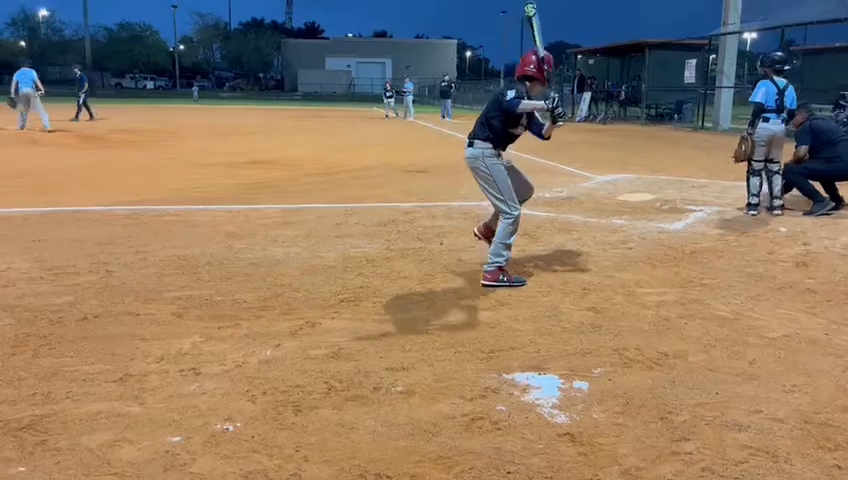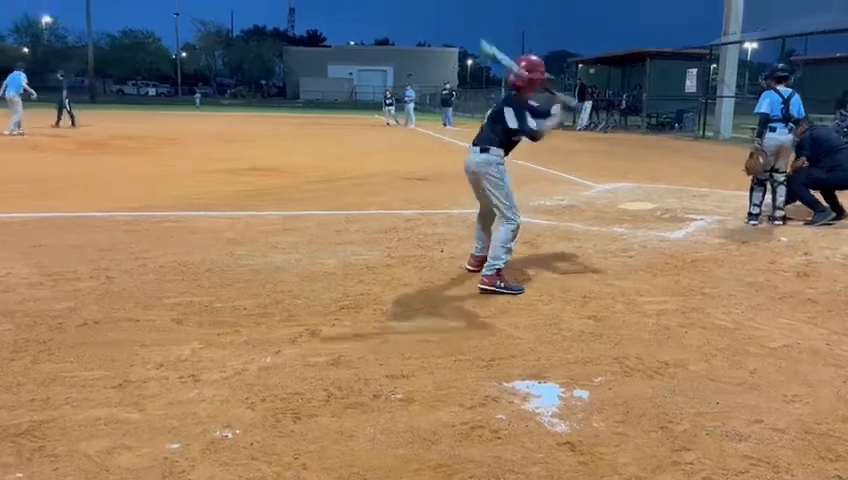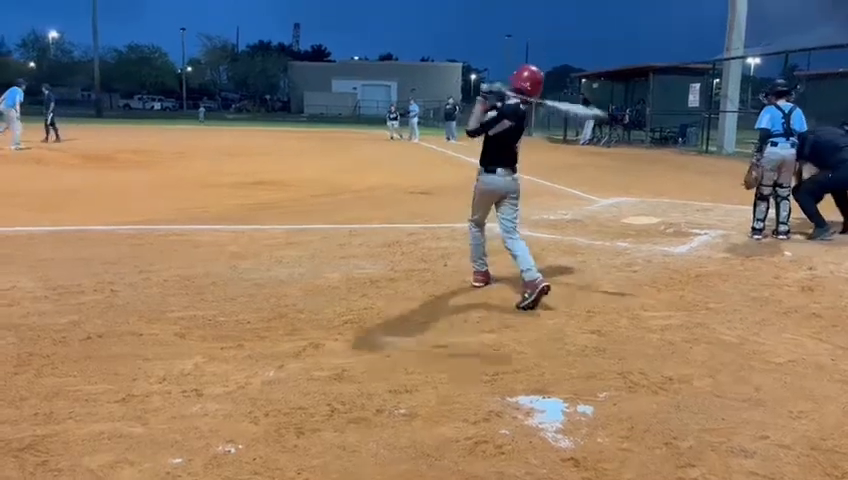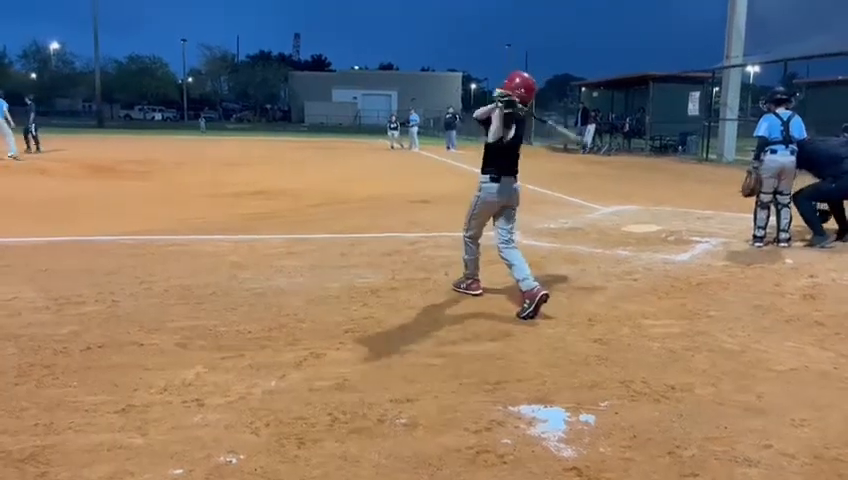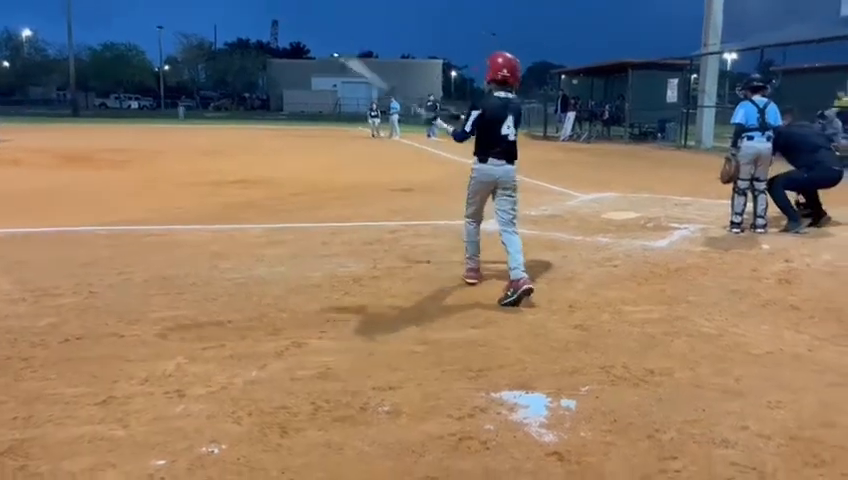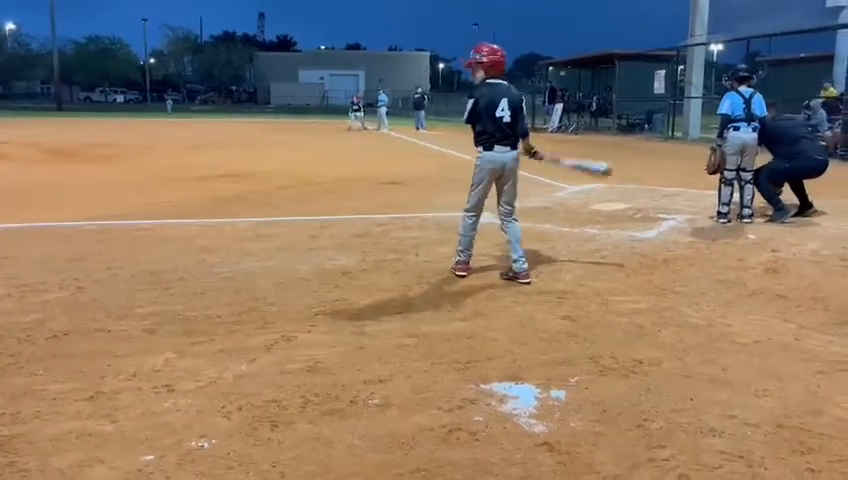
dt=0.5s
person 1, frame 1
left shoulder: (527, 103)
right shoulder: (515, 90)
left elbow: (543, 133)
right elbow: (511, 106)
left wrist: (554, 119)
right wrist: (545, 105)
left hip: (490, 153)
right hip: (482, 153)
left knee: (524, 191)
right knee: (511, 212)
left ankle: (489, 229)
right ankle: (494, 271)
person 1, frame 2
left shoulder: (526, 104)
right shoulder: (512, 103)
left elbow: (546, 115)
right elbow: (533, 133)
left wrist: (559, 108)
right wrist: (558, 117)
left hip: (474, 159)
right hip: (490, 161)
left knee: (487, 210)
right knee: (510, 219)
left ankle: (478, 257)
right ankle: (491, 276)
person 1, frame 3
left shoulder: (508, 112)
right shoulder: (521, 109)
left elbow: (473, 130)
right elbow: (497, 104)
left wrist: (481, 101)
left hip: (488, 177)
right hip: (509, 179)
left knee: (476, 223)
right knee: (511, 233)
left ankle: (480, 272)
right ankle: (533, 279)
person 1, frame 4
left shoulder: (511, 118)
right shoulder: (507, 114)
left elbow: (494, 140)
right elbow: (478, 115)
left wrist: (499, 109)
right wrist: (496, 106)
left hip: (492, 186)
right hip: (510, 187)
left knee: (471, 235)
right knee: (506, 243)
left ankle: (471, 280)
right ankle: (531, 288)
person 1, frame 5
left shoulder: (485, 104)
right shoulder: (515, 104)
left elbow: (461, 135)
left wrist: (440, 123)
right wrist: (461, 116)
left hip: (484, 168)
right hip: (508, 170)
left knee: (473, 220)
right knee: (508, 226)
left ankle: (473, 269)
right ankle: (519, 278)
person 1, frame 6
left shoulder: (477, 93)
right shoulder: (515, 93)
left elbow: (474, 125)
right elbow: (522, 128)
right wrist: (530, 150)
left hip: (488, 156)
right hip: (511, 155)
left knee: (473, 210)
right knee: (508, 213)
left ankle: (462, 262)
right ankle: (520, 267)
person 2, frame 1
left shoulder: (764, 84)
right shoulder: (789, 87)
left elbow: (757, 109)
right elbow: (791, 114)
left wrist: (749, 129)
left hip: (763, 127)
right hip: (780, 128)
left knee: (756, 166)
right knee: (774, 166)
left ankle: (753, 205)
right ankle: (777, 204)
person 2, frame 2
left shoulder: (768, 94)
right shoulder: (795, 96)
left elbow: (764, 118)
right elbow: (799, 121)
left wrist: (758, 140)
left hip: (770, 136)
right hip: (788, 137)
left knee: (760, 176)
right knee: (780, 177)
left ankle: (754, 214)
right ankle: (778, 215)
person 2, frame 3
left shoulder: (769, 109)
right shoulder: (797, 111)
left elbow: (764, 134)
left wrist: (757, 154)
right wrist: (798, 158)
left hip: (772, 150)
right hip: (790, 152)
left knee: (763, 190)
right knee: (784, 192)
left ankle: (758, 229)
right ankle: (782, 229)
person 2, frame 4
left shoulder: (768, 118)
right shoulder: (796, 119)
left elbow: (762, 141)
left wrist: (755, 160)
right wrist: (797, 165)
left hip: (771, 158)
right hip: (790, 159)
left knee: (764, 198)
right knee: (784, 199)
left ankle: (759, 236)
right ankle: (783, 237)
person 2, frame 5
left shoulder: (744, 105)
right shoulder: (771, 106)
left elbow: (739, 128)
left wrist: (733, 148)
right wrist: (773, 151)
left hip: (747, 144)
right hip: (766, 145)
left knee: (741, 184)
right knee: (761, 185)
left ankle: (736, 222)
right ankle: (760, 223)
person 2, frame 6
left shoulder: (730, 96)
right shoulder: (757, 96)
left elbow: (725, 119)
right elbow: (762, 121)
left wrist: (719, 138)
right wrist: (759, 142)
left hip: (733, 135)
right hip: (752, 136)
left knee: (728, 174)
right knee: (747, 175)
left ankle: (723, 212)
right ankle: (746, 213)
